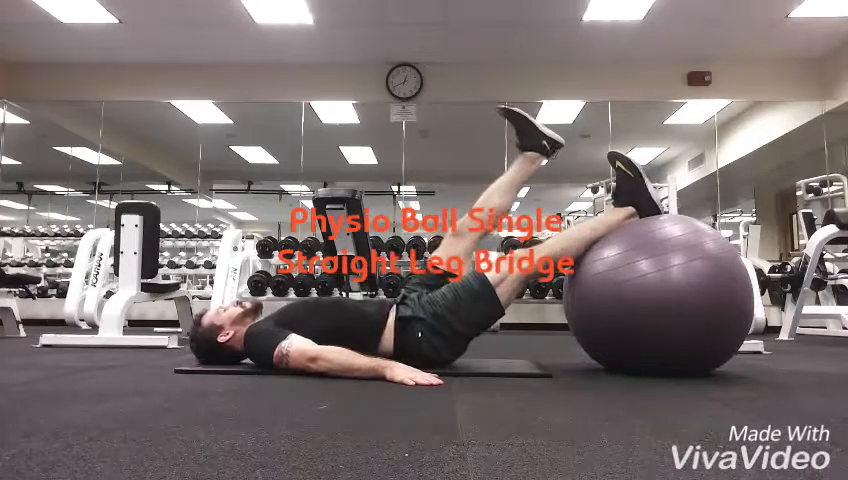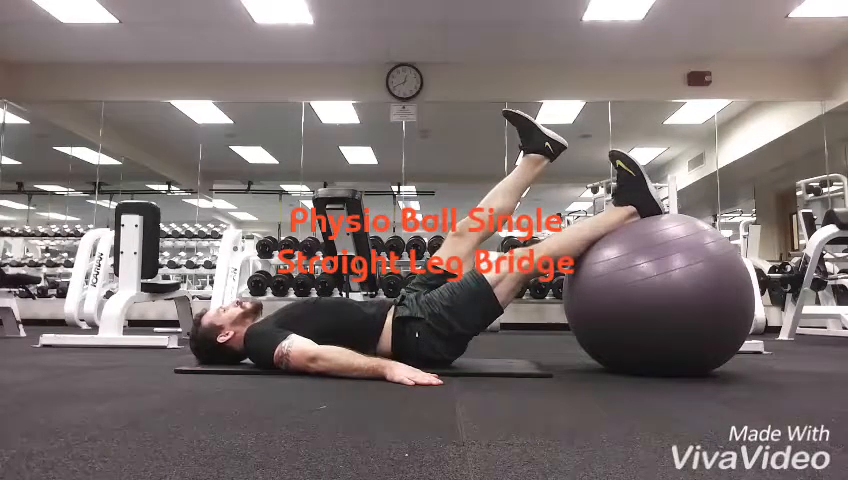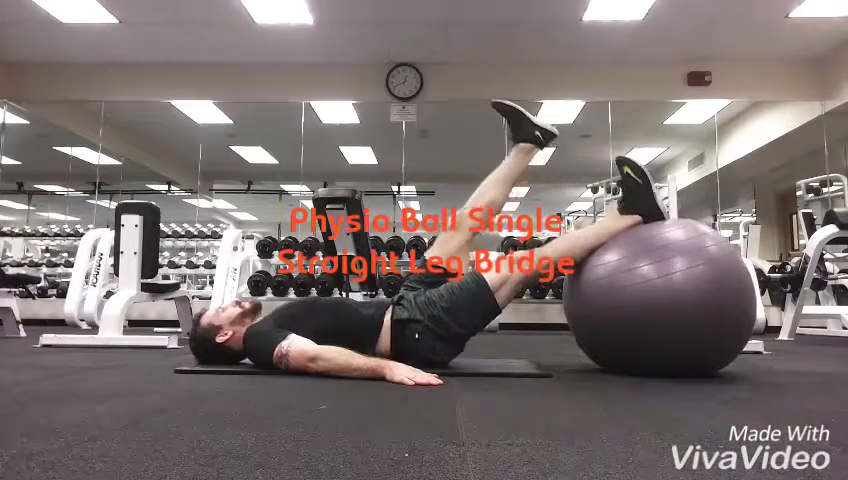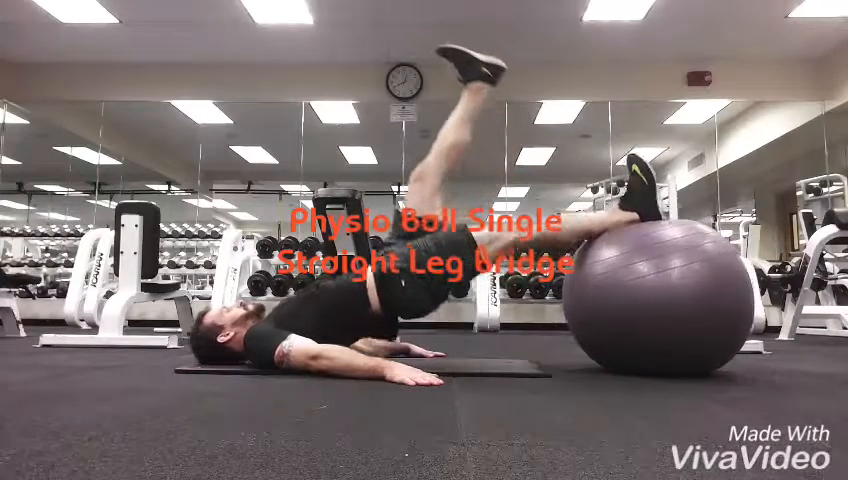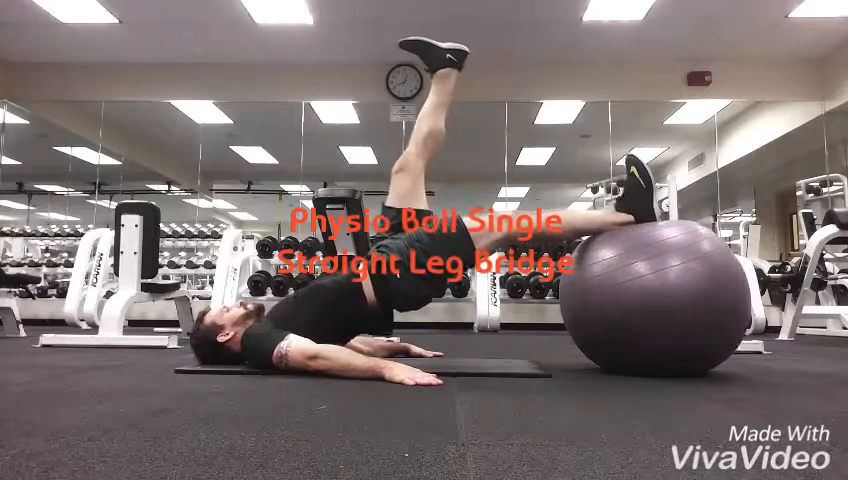
dt=0.4s
person 1, frame 1
left shoulder: (274, 325)
right shoulder: (260, 340)
right elbow: (315, 358)
right wrist: (388, 366)
left hip: (408, 310)
right hip: (421, 333)
left knee: (464, 232)
right knee: (522, 260)
left ankle: (532, 153)
right ankle: (629, 211)
person 1, frame 2
left shoulder: (275, 326)
right shoulder: (260, 340)
right elbow: (314, 357)
right wrist: (387, 366)
left hip: (408, 311)
right hip: (419, 331)
left knee: (465, 233)
right knee: (521, 259)
left ankle: (536, 155)
right ankle: (630, 209)
person 1, frame 3
left shoulder: (271, 327)
right shoulder: (258, 340)
right elbow: (312, 357)
right wrist: (388, 367)
left hip: (403, 311)
right hip: (414, 331)
left knee: (458, 227)
right knee: (523, 261)
left ankle: (526, 143)
right ankle: (631, 216)
person 1, frame 4
left shoulder: (272, 327)
right shoulder: (259, 341)
left elbow: (345, 340)
right elbow: (314, 358)
right wrist: (388, 368)
left hip: (392, 271)
right hip: (401, 280)
left knee: (427, 176)
right knee: (516, 231)
left ankle: (477, 83)
right ankle: (628, 215)
person 1, frame 5
left shoulder: (270, 326)
right shoulder: (258, 342)
left elbow: (344, 340)
right elbow: (312, 358)
right wrist: (387, 368)
left hip: (387, 262)
right hip: (398, 273)
left knee: (408, 166)
right knee: (511, 225)
left ankle: (444, 72)
right ankle: (625, 216)
